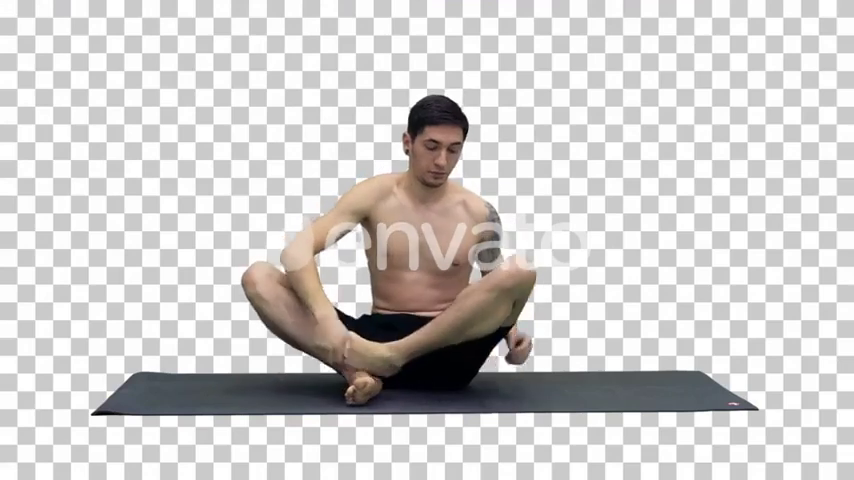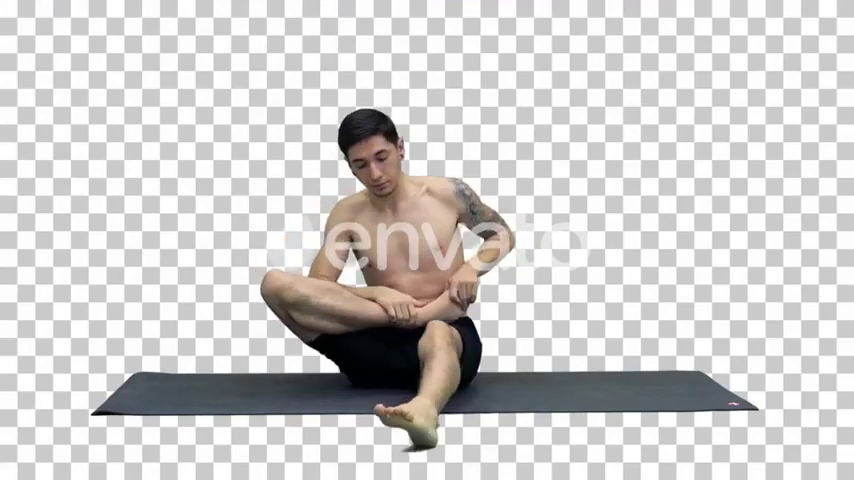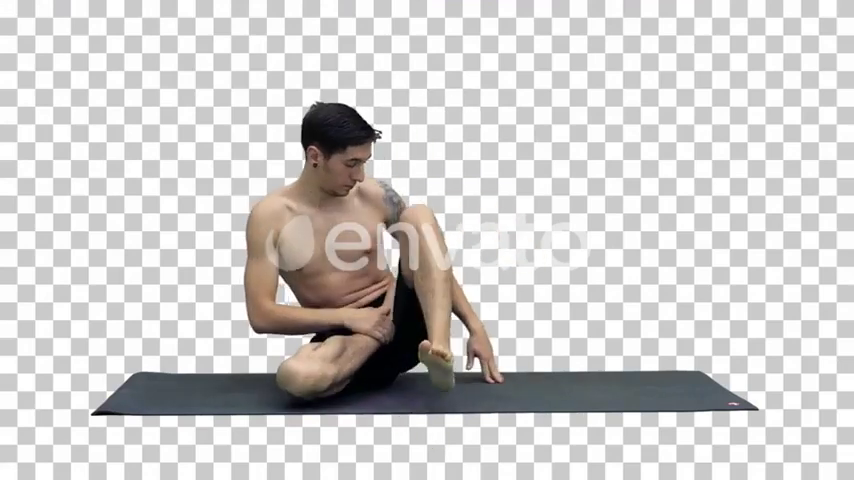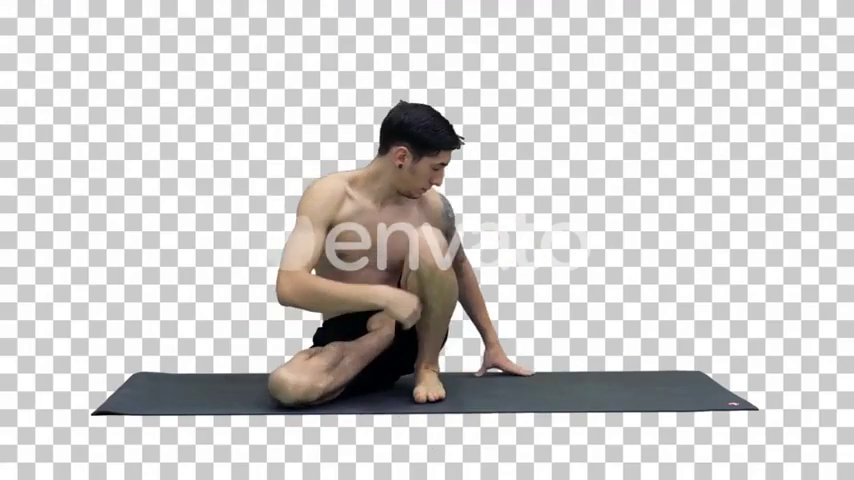
dt=1s
person 1, frame 1
left shoulder: (479, 213)
right shoulder: (373, 194)
left elbow: (492, 294)
right elbow: (295, 252)
left wrist: (511, 331)
right wrist: (323, 313)
left hip: (447, 354)
right hip: (378, 337)
left knee: (520, 271)
right knee: (257, 277)
left ankle: (389, 356)
right ankle: (353, 368)
person 1, frame 2
left shoulder: (447, 192)
right shoulder: (347, 214)
left elbow: (504, 236)
right elbow: (316, 289)
left wrist: (473, 266)
right wrist: (379, 291)
left hip: (450, 337)
right hip: (382, 346)
left knee: (438, 335)
right knee: (277, 285)
person 1, frame 3
left shoulder: (375, 195)
right shoulder: (270, 216)
left elbow: (438, 263)
right elbow: (260, 315)
left wrist: (476, 328)
right wrist: (346, 316)
left hip: (403, 317)
right hip: (342, 336)
left knee: (418, 215)
right knee: (293, 376)
left ankle: (440, 346)
right ankle: (381, 338)
person 1, frame 4
left shoulder: (433, 205)
right shoulder: (328, 195)
left elbow: (463, 270)
right elbow: (289, 288)
left wrist: (492, 345)
right wrist: (381, 296)
left hip: (417, 329)
right hip: (349, 335)
left knee: (430, 244)
right knee: (285, 386)
left ankle: (427, 366)
